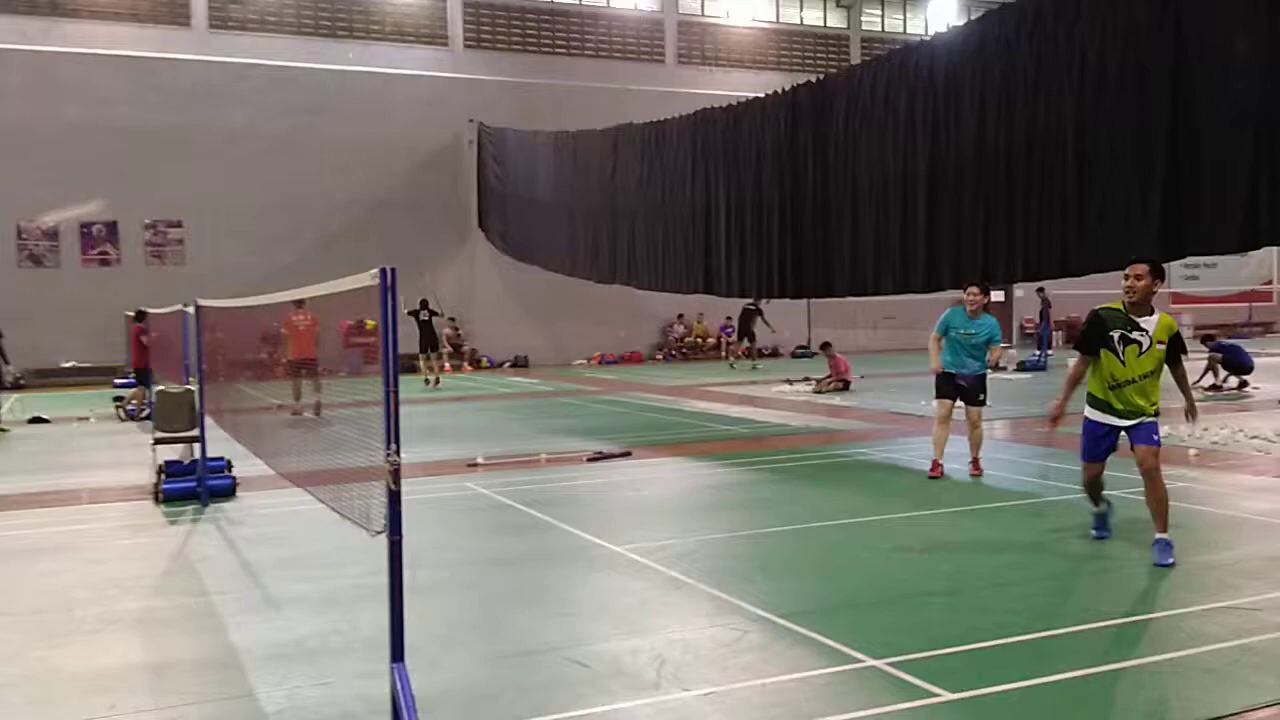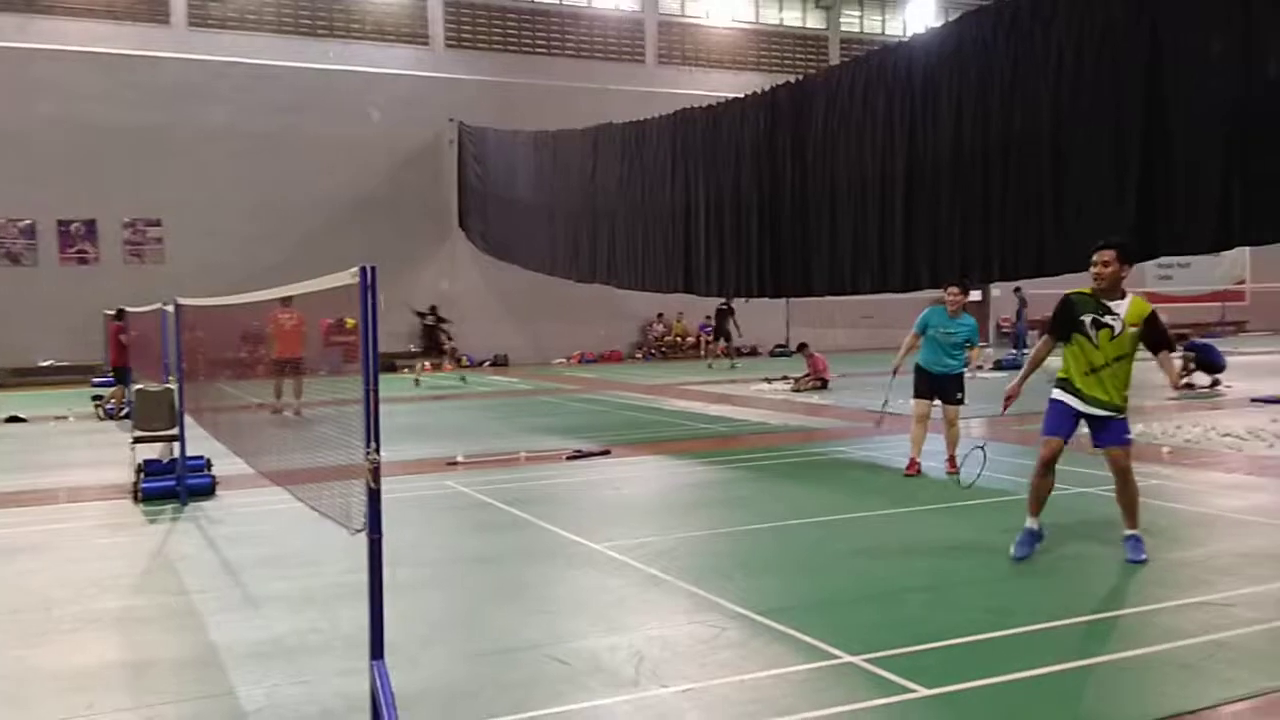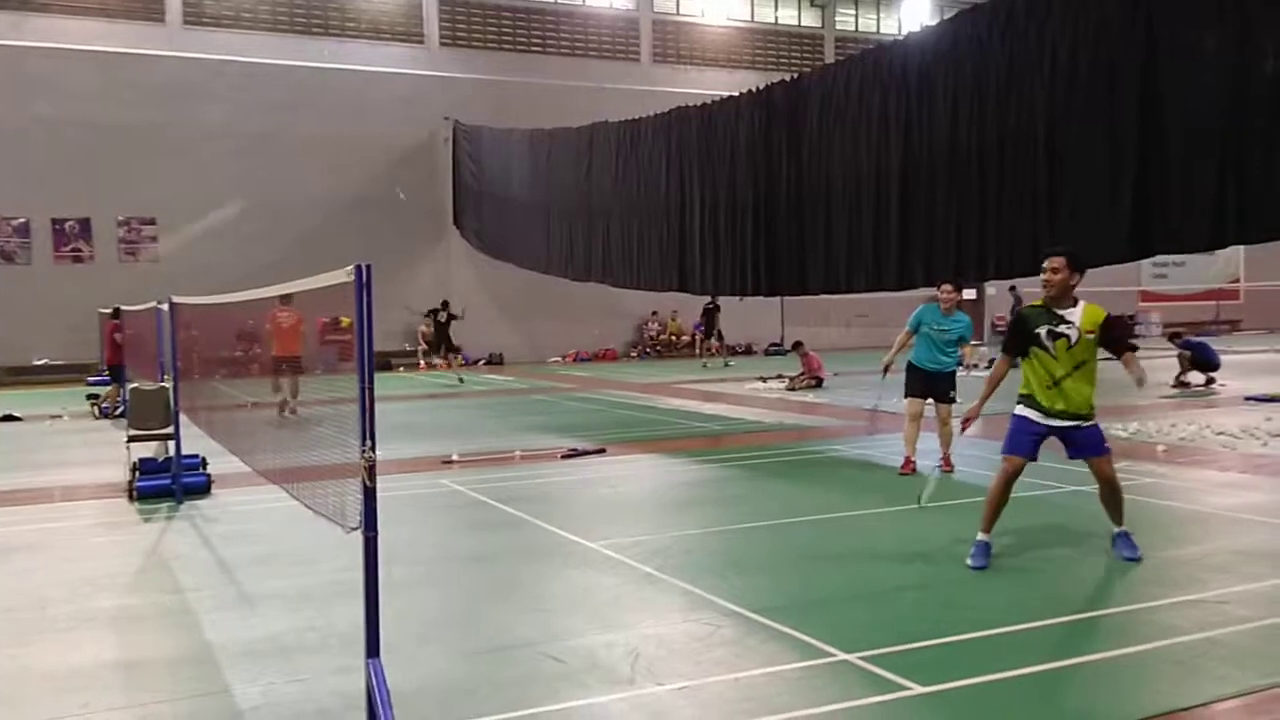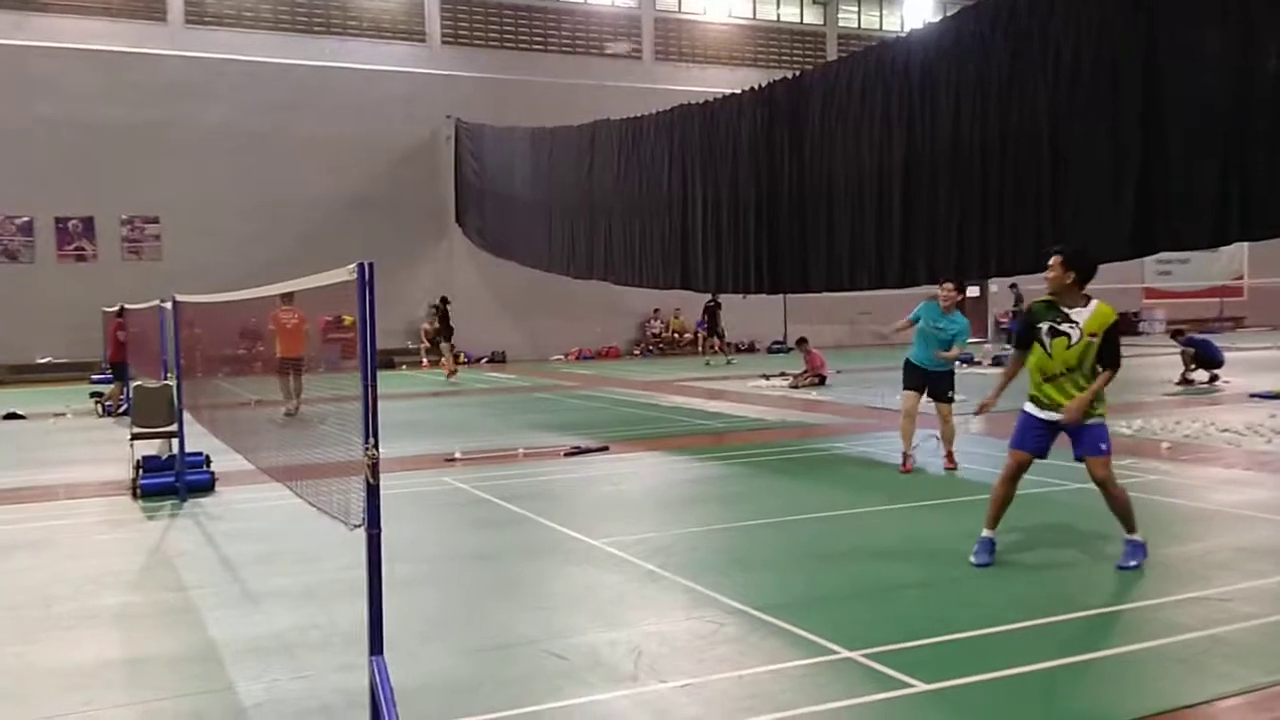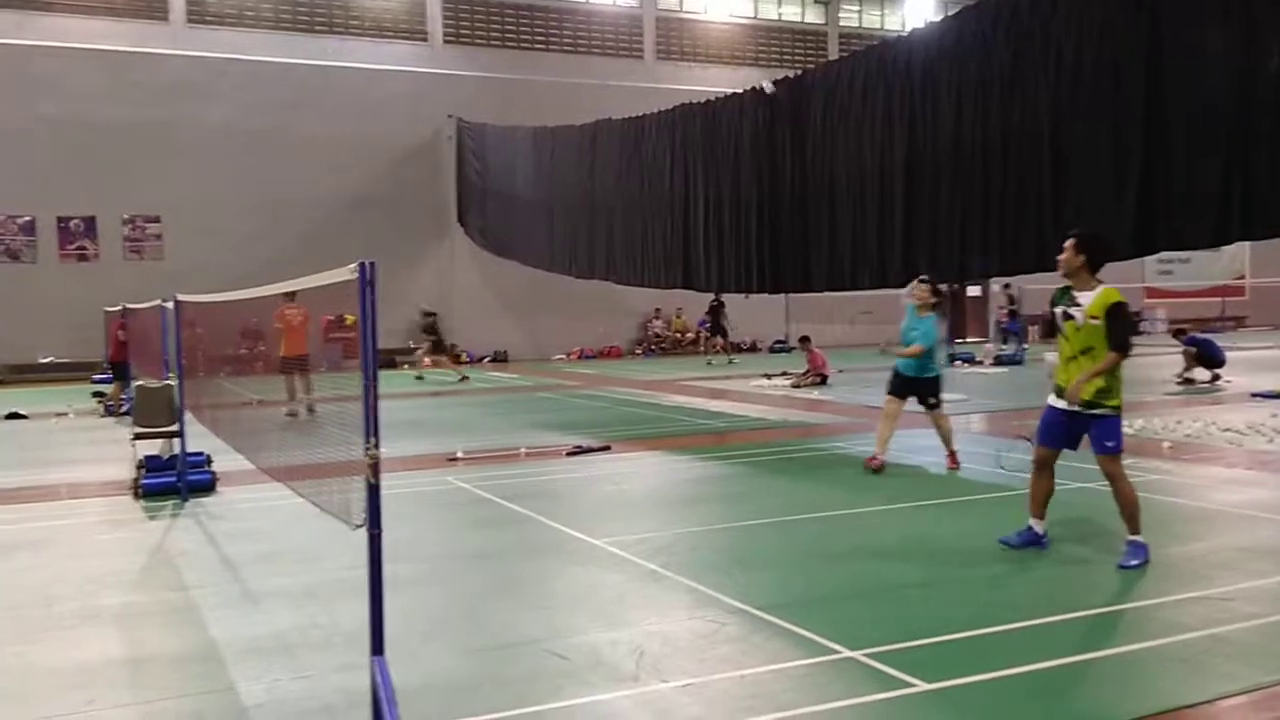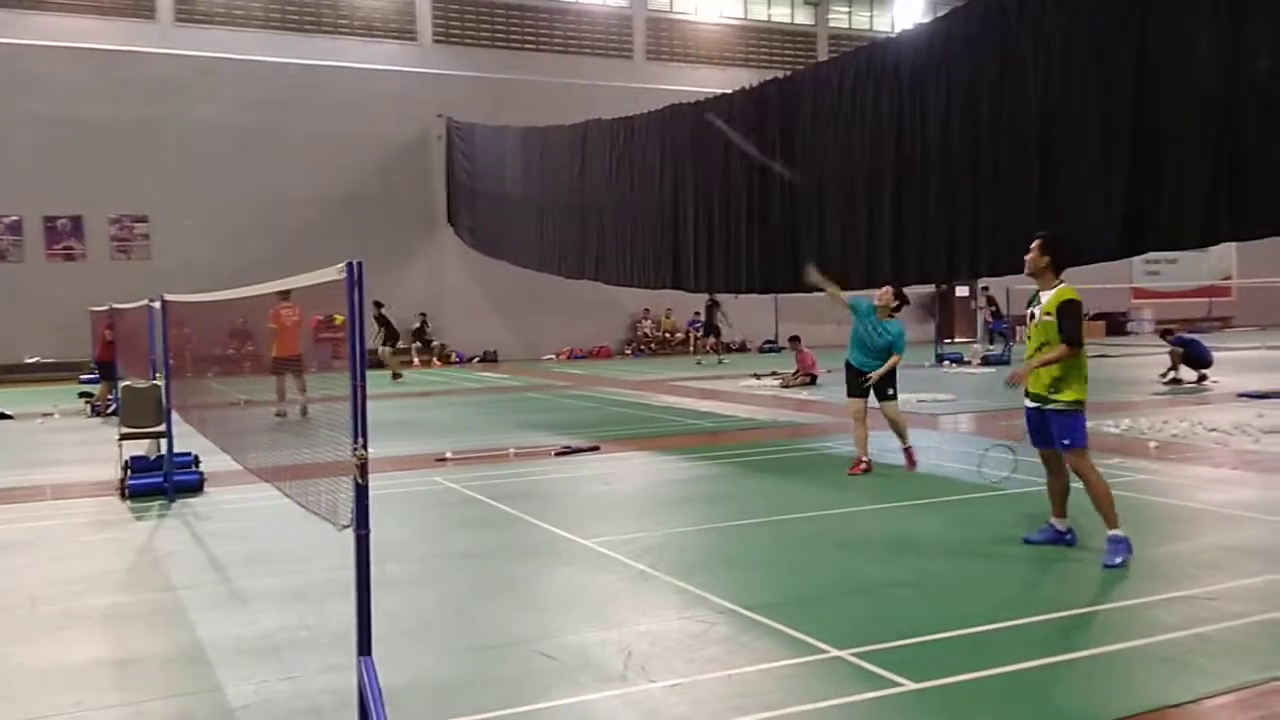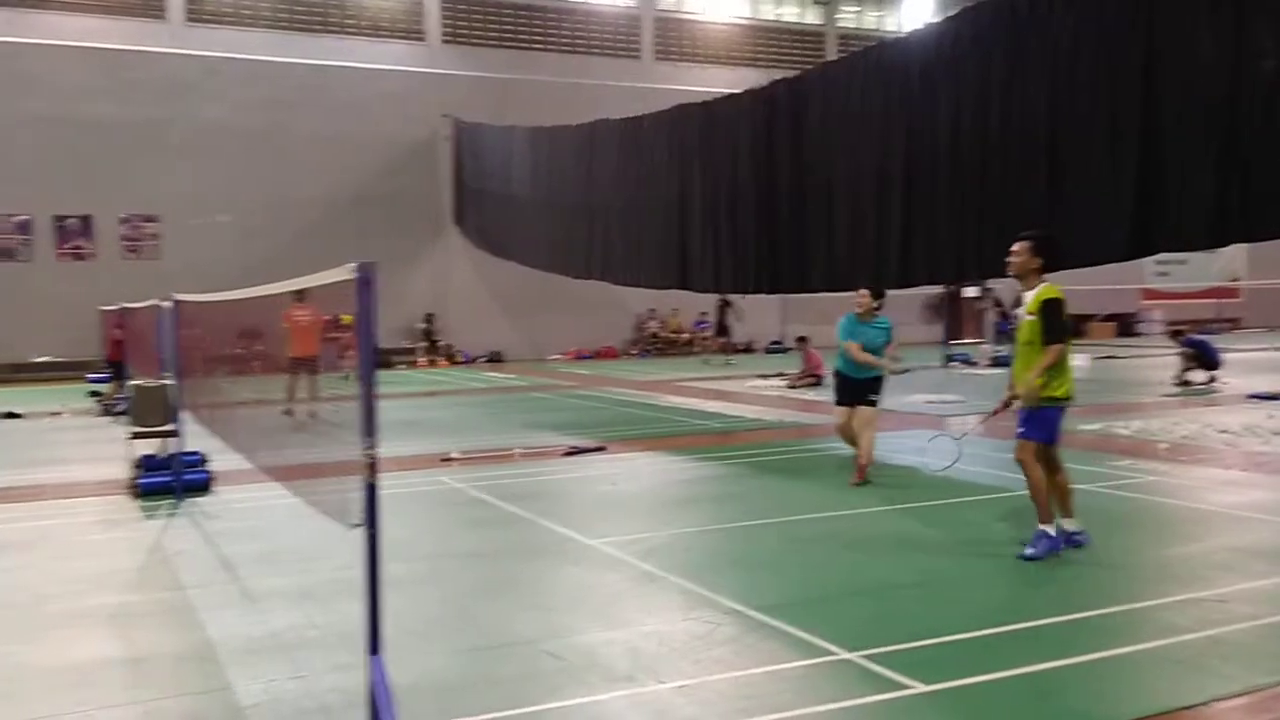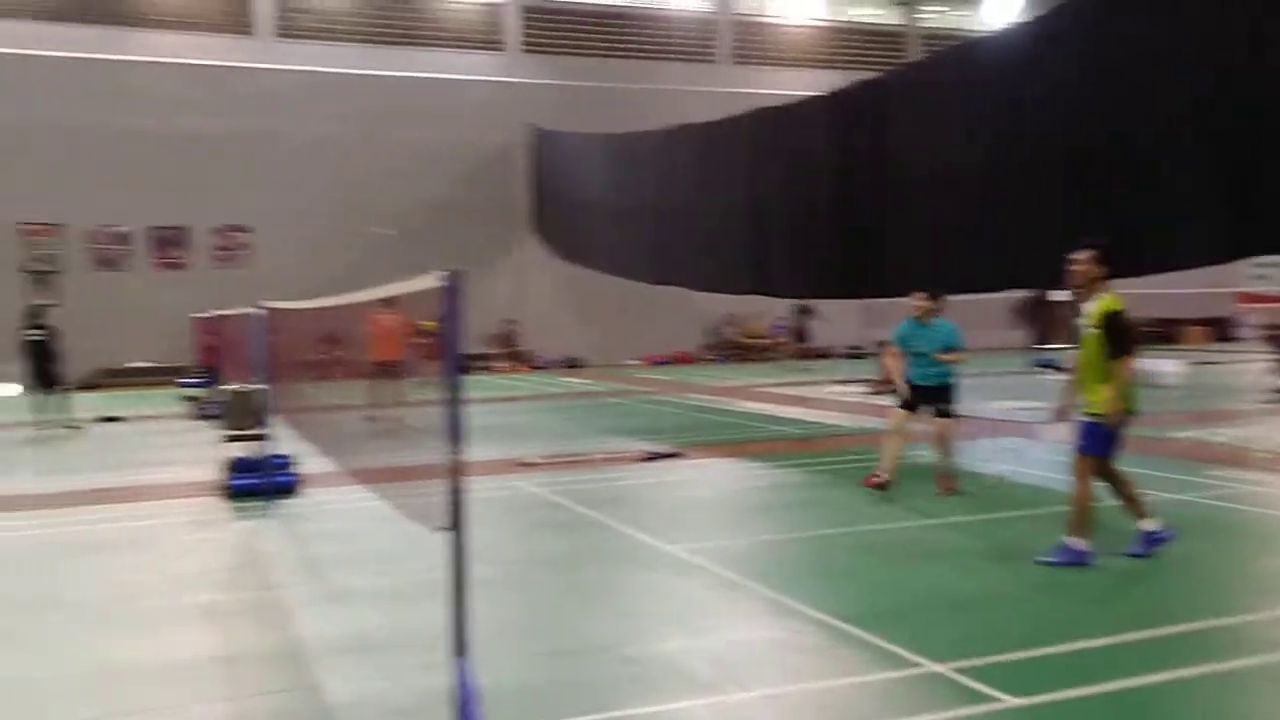
dt=0.3s
person 1, frame 1
left shoulder: (1167, 327)
right shoulder: (1102, 317)
left elbow: (1176, 364)
right elbow: (1083, 360)
left wrist: (1189, 399)
right wrist: (1062, 399)
left hip: (1143, 412)
right hip: (1101, 409)
left knee: (1150, 467)
right knee: (1090, 474)
left ankle: (1162, 539)
right ankle: (1101, 506)
person 1, frame 2
left shoulder: (1141, 311)
right shoulder: (1074, 302)
left elbow: (1162, 348)
right elbow: (1049, 342)
left wrist: (1171, 372)
right wrist: (1020, 380)
left hip: (1111, 402)
right hip: (1069, 394)
left knee: (1122, 467)
right knee: (1047, 456)
left ankle: (1132, 535)
right ankle: (1032, 528)
person 1, frame 3
left shoulder: (1097, 316)
right shoulder: (1028, 316)
left elbow: (1124, 350)
right elbow: (1006, 360)
left wrist: (1136, 369)
right wrist: (980, 403)
left hip: (1078, 413)
right hip: (1032, 410)
left knee: (1107, 475)
right knee: (1007, 472)
left ankle: (1119, 532)
right ankle: (982, 540)
person 1, frame 4
left shoulder: (1104, 318)
right shoulder: (1038, 311)
left elbow: (1110, 368)
right elbow: (1019, 355)
left wrist: (1082, 400)
right wrist: (995, 394)
left hip: (1085, 412)
right hip: (1040, 407)
left knee: (1103, 477)
right knee: (1012, 469)
left ankle: (1134, 540)
right ankle: (987, 537)
person 1, frame 5
left shoulder: (1112, 303)
right shoulder: (1059, 297)
left elbow: (1120, 352)
left wrist: (1087, 378)
left hip: (1100, 402)
right hip: (1062, 399)
left knee: (1112, 471)
right knee: (1042, 461)
left ankle: (1136, 542)
right ankle: (1036, 529)
person 1, frame 6
left shoulder: (1067, 299)
right shoulder: (1035, 299)
left elbow: (1071, 347)
left wrist: (1029, 366)
left hip: (1064, 399)
right hip: (1037, 397)
left knee: (1079, 465)
right knee: (1051, 462)
left ankle: (1116, 538)
right ankle: (1060, 527)
person 1, frame 7
left shoulder: (1049, 298)
right shoulder: (1025, 298)
left elbow: (1058, 345)
left wrist: (1033, 380)
right wrist: (1014, 388)
left hip: (1047, 394)
right hip: (1035, 394)
left knee: (1026, 456)
right knee: (1048, 459)
left ankle: (1048, 531)
right ankle: (1069, 528)
person 1, frame 8
left shoulder: (1110, 310)
right shoulder: (1086, 308)
left elbow: (1125, 358)
left wrist: (1115, 400)
right wrist: (1069, 396)
left hip: (1107, 407)
right hip: (1096, 404)
left knee: (1083, 470)
right knee: (1103, 469)
left ankle: (1077, 545)
right ankle: (1151, 528)
person 2, frame 1
left shoulder: (991, 324)
right shoulder: (951, 315)
left elbow: (996, 349)
right elbow: (935, 339)
left wrist: (993, 358)
right wrist: (935, 360)
left hip: (975, 376)
right hip: (948, 371)
left knee: (974, 420)
right knee: (942, 416)
left ankle: (975, 461)
right ankle: (937, 462)
person 2, frame 2
left shoulder: (970, 324)
right shoulder: (930, 314)
left elbow: (974, 348)
right elbow: (913, 337)
left wrist: (972, 362)
right wrist: (900, 358)
left hip: (952, 375)
right hip: (925, 371)
left knee: (951, 419)
right knee: (920, 415)
left ankle: (951, 458)
right ankle: (914, 461)
person 2, frame 3
left shoulder: (964, 321)
right shoulder: (924, 311)
left elbow: (965, 345)
right elbow: (907, 333)
left wrist: (966, 358)
right wrist: (892, 354)
left hip: (945, 373)
right hip: (918, 368)
left knee: (945, 417)
right knee: (913, 414)
left ankle: (945, 457)
right ankle: (909, 459)
person 2, frame 4
left shoulder: (961, 323)
right shoulder: (926, 307)
left elbow: (956, 351)
right elbow: (908, 322)
left wrist: (944, 356)
right wrist: (890, 330)
left hip: (942, 372)
right hip: (915, 366)
left knee: (945, 415)
right knee: (908, 410)
left ankle: (949, 454)
right ankle: (907, 454)
person 2, frame 5
left shoulder: (929, 326)
right shoulder: (913, 311)
left elbow: (916, 351)
right elbow: (910, 293)
left wrist: (894, 351)
right wrist: (917, 282)
left hip: (926, 378)
right hip: (902, 373)
left knee: (937, 419)
right knee: (889, 412)
left ankle: (951, 453)
right ankle: (878, 457)
person 2, frame 6
left shoulder: (896, 329)
right shoulder: (864, 307)
left elbow: (896, 357)
right elbow: (838, 297)
left wrist: (880, 372)
right wrist: (818, 279)
left hip: (883, 372)
right hip: (855, 368)
left knee: (892, 414)
right knee: (858, 414)
left ankle: (906, 447)
right ankle: (863, 458)
person 2, frame 7
left shoulder: (885, 324)
right shoulder: (846, 322)
right elbow: (856, 354)
left wrist: (889, 354)
right wrist: (882, 364)
left hip: (872, 378)
right hip: (846, 376)
left knee: (866, 423)
right knee: (841, 424)
left ankle: (863, 468)
right ankle: (862, 451)
person 2, frame 8
left shoulder: (948, 329)
right shoulder: (906, 328)
left elbow: (961, 356)
right elbow: (893, 357)
left wrist: (945, 358)
right wrist: (899, 382)
left hip: (940, 386)
right hip: (911, 386)
left knee: (943, 433)
right knee: (896, 428)
left ankle: (947, 475)
right ankle: (883, 475)
